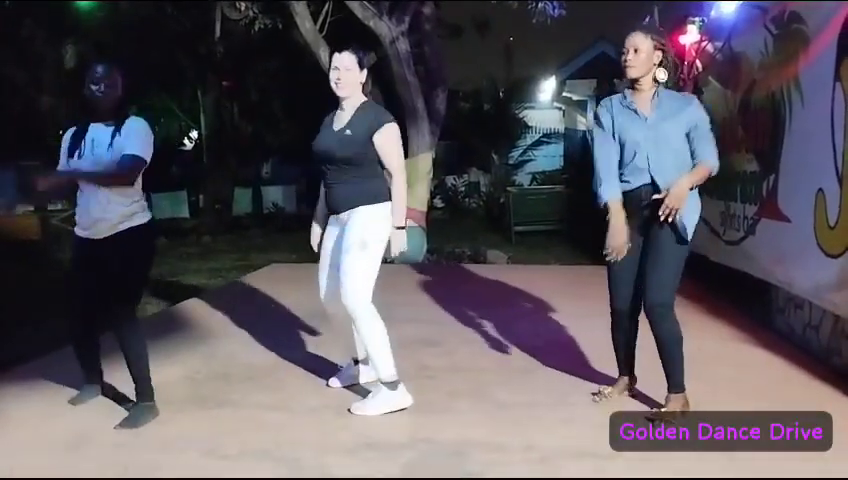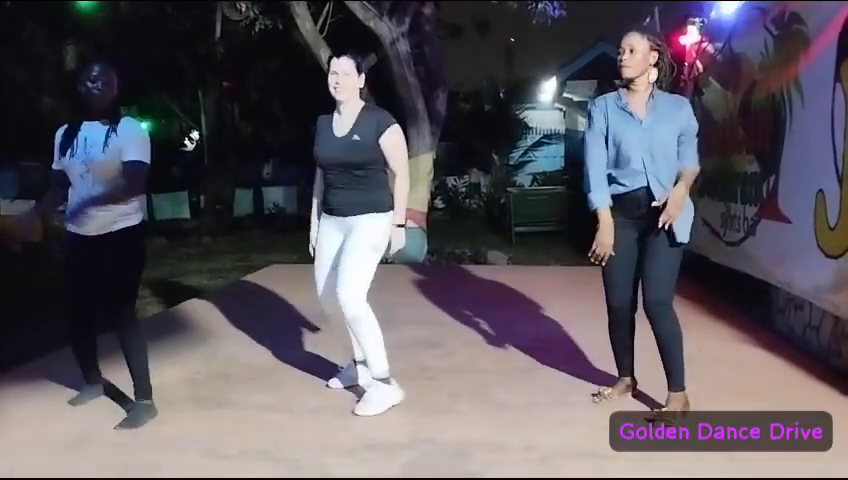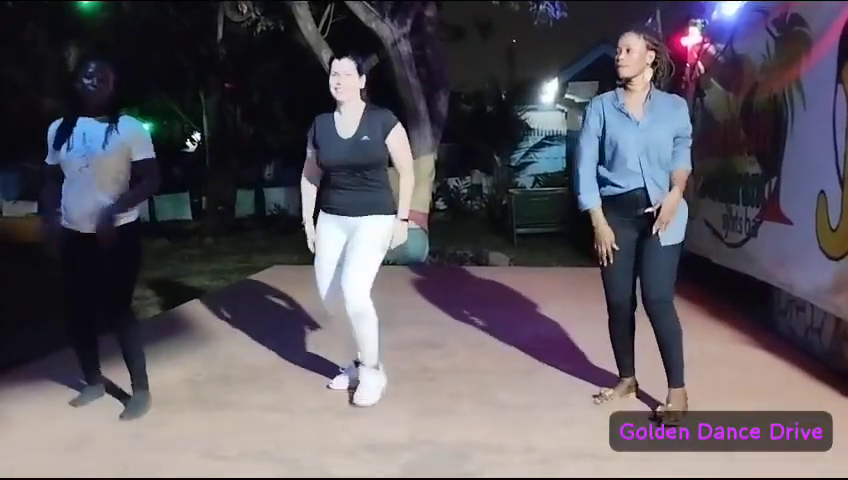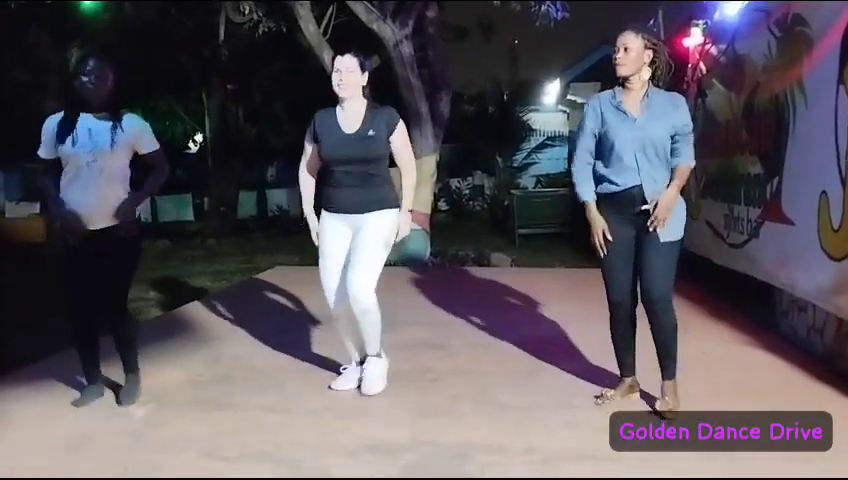
dt=0.1s
person 1, frame 1
left shoulder: (686, 105)
right shoulder: (609, 108)
left elbow: (708, 159)
right elbow: (605, 166)
left wrist: (685, 186)
right wrist: (616, 218)
left hip: (673, 212)
right hip: (628, 212)
left knee: (658, 303)
right knee: (622, 304)
left ankle: (677, 394)
right ankle: (625, 376)
person 1, frame 2
left shoulder: (678, 107)
right shoulder: (603, 107)
left elbow: (690, 160)
right elbow: (595, 167)
left wrist: (679, 194)
right wrist: (605, 222)
left hip: (664, 216)
right hip: (621, 213)
left knee: (657, 302)
right knee: (619, 304)
left ankle: (677, 393)
right ankle: (626, 378)
person 1, frame 3
left shoulder: (674, 107)
right shoulder: (601, 107)
left elbow: (681, 160)
right elbow: (585, 167)
left wrist: (674, 198)
right wrist: (598, 221)
left hip: (660, 214)
right hip: (616, 213)
left knee: (658, 300)
right knee: (619, 303)
left ankle: (678, 390)
right ankle: (627, 379)
person 1, frame 4
left shoulder: (674, 105)
right shoulder: (599, 105)
left elbow: (685, 156)
right elbow: (582, 161)
left wrist: (671, 195)
right wrist: (592, 212)
left hip: (659, 211)
right hip: (613, 211)
left knee: (657, 297)
right knee: (619, 301)
left ankle: (669, 382)
right ankle: (628, 378)
person 2, frame 1
left shoulder: (134, 128)
right shoulder: (73, 136)
left elbow: (127, 176)
right elbow: (62, 183)
left wrist: (63, 178)
left hip: (129, 235)
right hip: (87, 238)
left knee: (121, 315)
right knee: (82, 315)
left ankle: (146, 400)
right ankle: (93, 380)
person 2, frame 2
left shoulder: (129, 129)
right shoulder: (65, 134)
left elbow: (135, 184)
right elbow: (59, 185)
left wrist: (89, 203)
right wrist: (33, 216)
left hip: (121, 234)
right hip: (80, 237)
left knee: (121, 314)
right knee: (79, 314)
left ankle: (143, 399)
right ankle: (93, 381)
person 2, frame 3
left shoulder: (129, 128)
right shoulder: (58, 129)
left elbow: (151, 179)
right elbow: (53, 182)
left wrist: (115, 210)
right wrist: (50, 217)
left hip: (117, 232)
right hip: (73, 235)
left knee: (118, 309)
right knee: (77, 310)
left ankle: (140, 390)
right ankle: (93, 381)
person 2, frame 4
left shoulder: (132, 124)
right shoulder: (55, 124)
left elbow: (161, 168)
right elbow: (47, 174)
left wrist: (134, 201)
right wrist: (59, 209)
left hip: (117, 229)
right hip: (76, 231)
left knee: (113, 304)
right knee: (80, 307)
left ankle: (132, 375)
right ankle: (94, 380)
person 3, frame 1
left shoulder: (376, 118)
right shoulder: (331, 119)
left elbow: (398, 174)
left wrist: (398, 226)
right wrist: (318, 218)
left hip: (369, 215)
right hip: (338, 218)
left knee: (355, 297)
right knee: (330, 295)
left ankle: (392, 387)
right ankle: (364, 363)
person 3, frame 2
left shoulder: (380, 121)
right shoulder: (323, 123)
left elbow: (401, 173)
left wrist: (399, 224)
right wrist: (315, 219)
left hip: (370, 220)
right hip: (334, 220)
left knee: (349, 297)
right knee: (328, 295)
left ankle: (384, 382)
right ankle: (362, 364)
person 3, frame 3
left shoulder: (383, 120)
right shoulder: (320, 124)
left elbow: (407, 170)
right elbow: (310, 174)
left wrist: (402, 218)
right wrist: (308, 219)
left hip: (373, 220)
right hip: (332, 220)
left knee: (353, 294)
right knee: (328, 294)
left ankle: (373, 369)
right ankle: (358, 364)
person 3, frame 4
left shoulder: (385, 118)
right shoulder: (321, 120)
left elbow: (407, 166)
right elbow: (308, 168)
left wrist: (405, 211)
right wrist: (309, 212)
left hip: (377, 216)
right hip: (335, 218)
left knee: (359, 291)
right knee: (335, 297)
left ankle: (375, 357)
right ankle: (357, 361)
